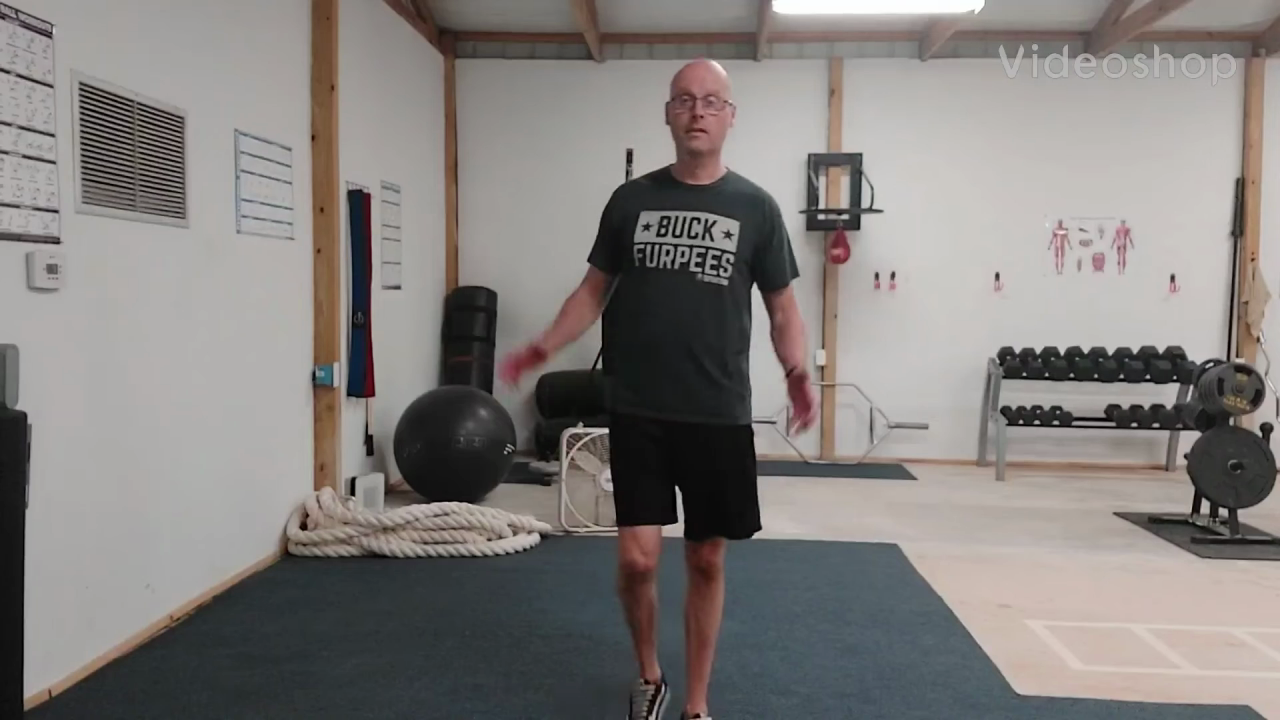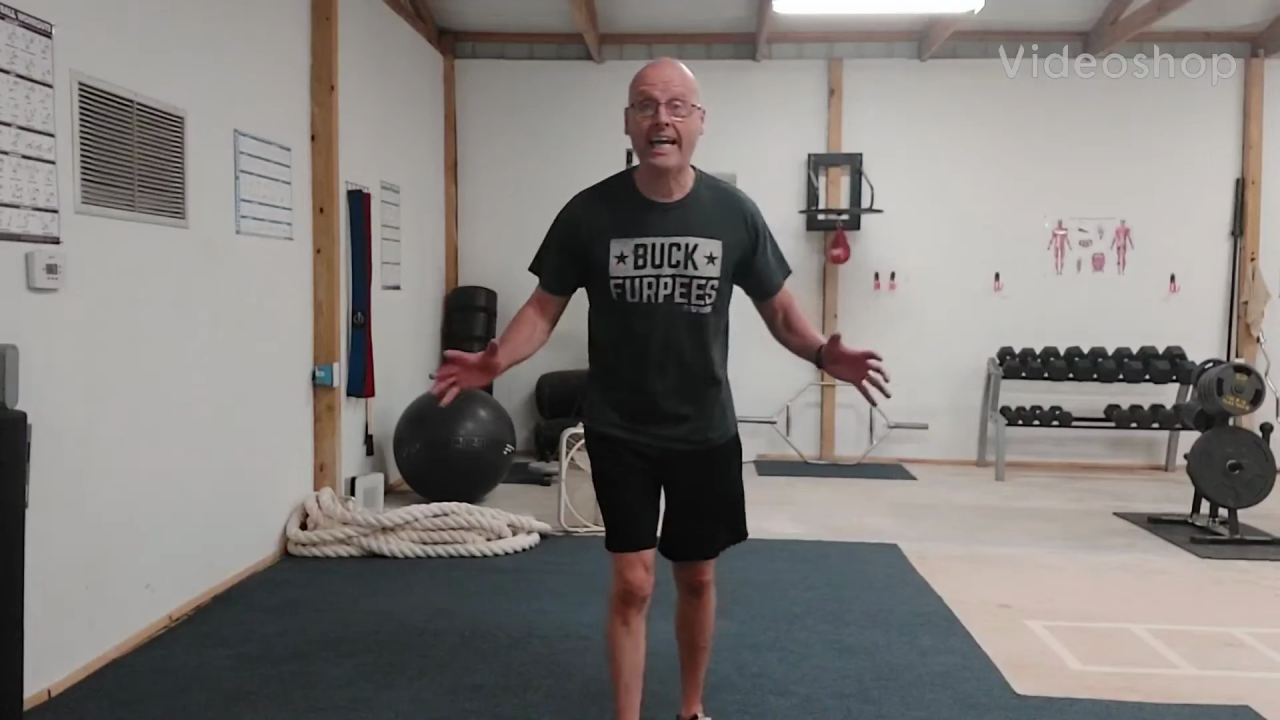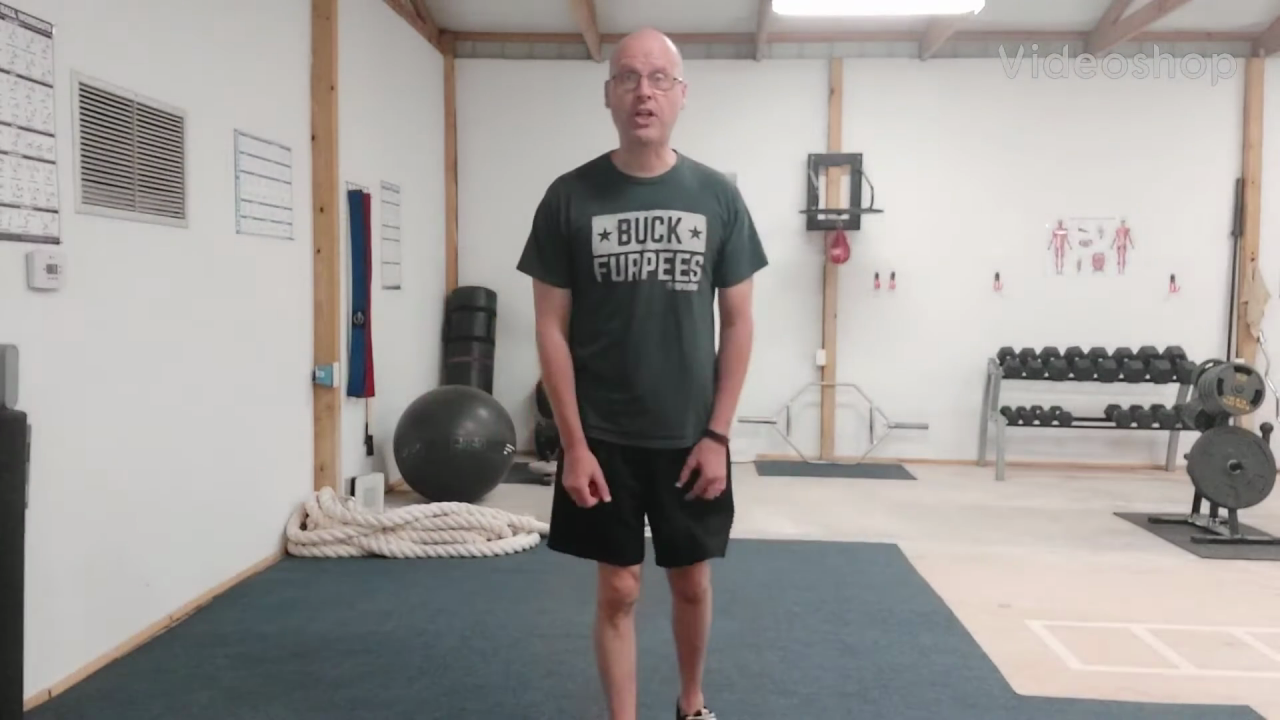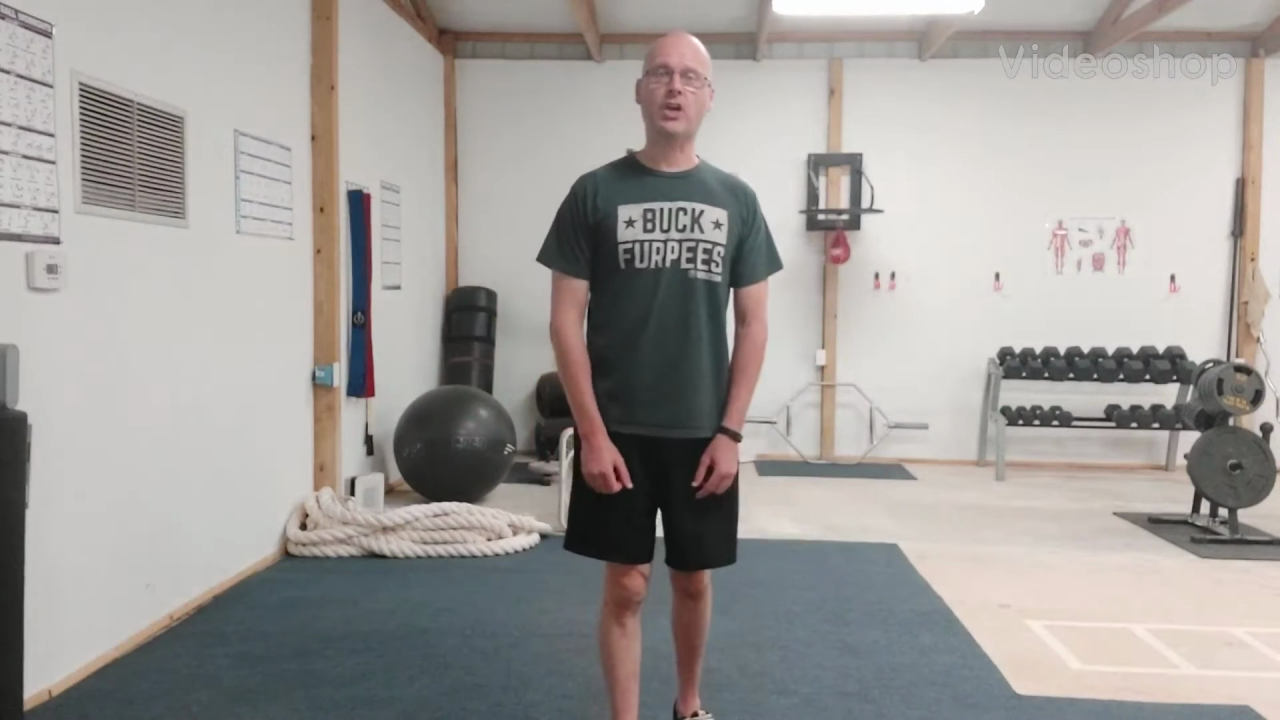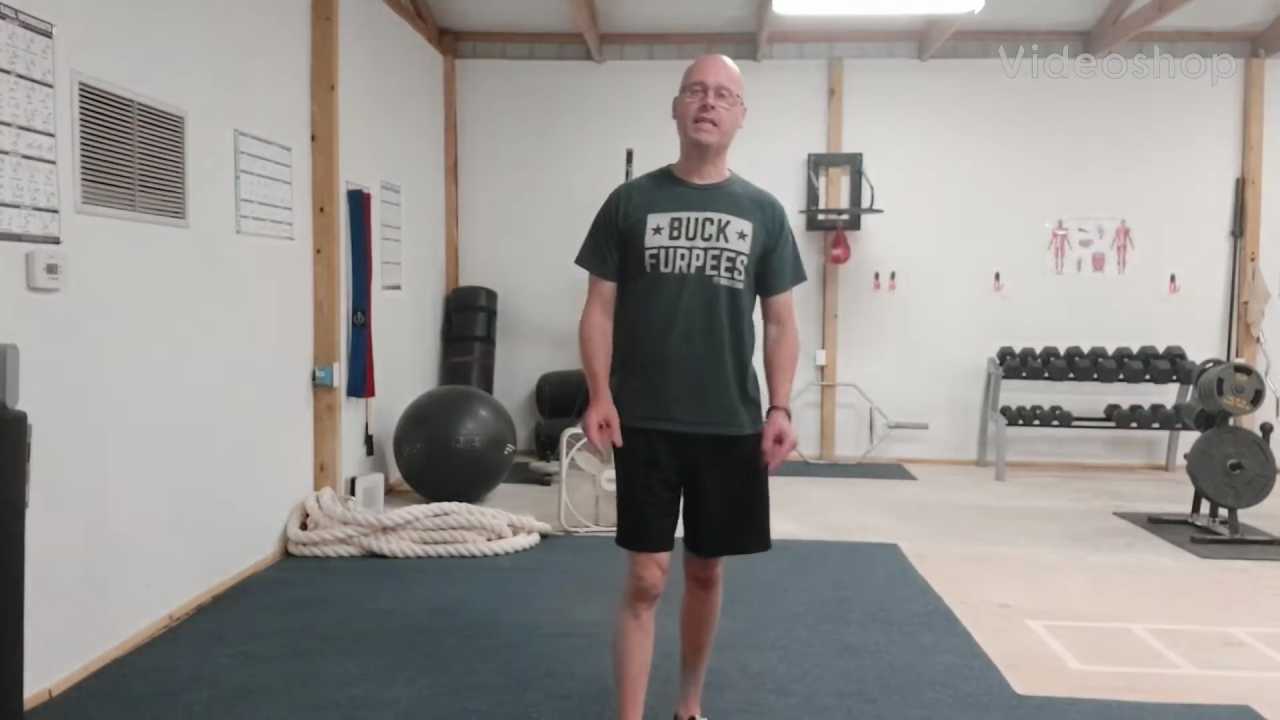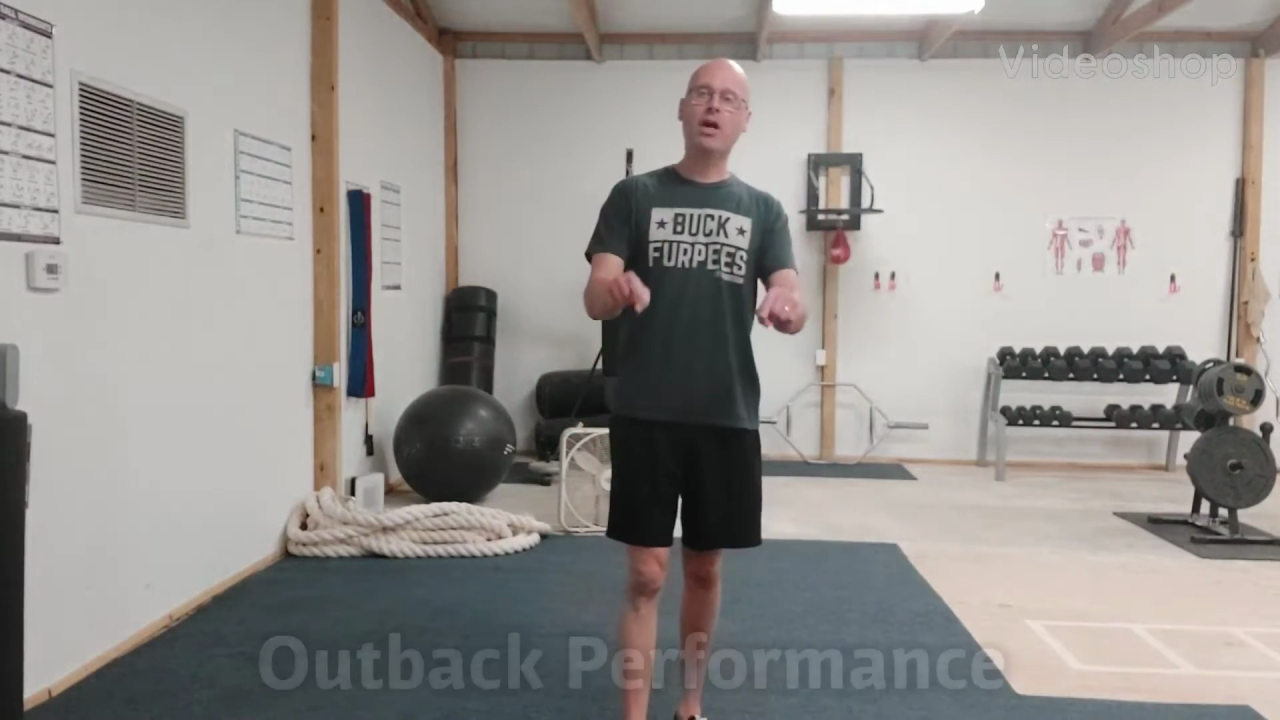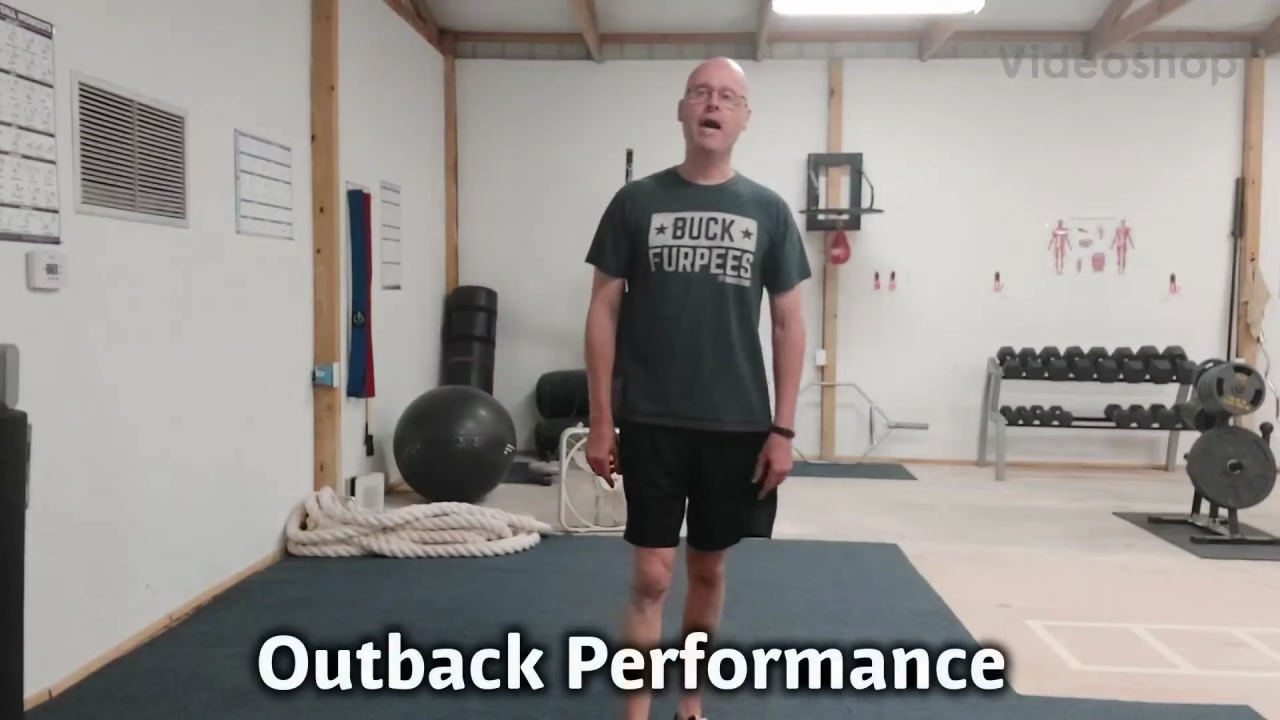
dt=0.7s
person 1, frame 1
left shoulder: (756, 207)
right shoulder: (631, 199)
left elbow: (784, 310)
right elbow: (594, 292)
left wrist: (796, 371)
right wrist: (546, 344)
left hip: (718, 416)
right hip: (638, 412)
left knee: (706, 562)
right knee: (637, 559)
person 1, frame 2
left shoulder: (734, 212)
right shoulder: (589, 213)
left elbow: (778, 308)
right elbow: (545, 305)
left wrist: (825, 352)
right wrist: (496, 359)
left hip: (706, 432)
right hip: (619, 432)
left knee: (697, 577)
right knee: (632, 584)
person 1, frame 3
left shoulder: (717, 195)
right shoulder: (569, 197)
left elbow: (737, 322)
right elbow: (552, 327)
left wrist: (717, 434)
right wrist: (574, 443)
left hip: (689, 436)
right hip: (603, 437)
left knee: (692, 581)
right knee: (618, 589)
person 1, frame 4
left shoulder: (736, 199)
right shoulder: (595, 192)
left elbow: (752, 323)
right elbow: (567, 319)
left wrist: (730, 431)
right wrist: (593, 432)
left hip: (702, 432)
right hip: (618, 431)
left knee: (693, 580)
right knee: (625, 586)
person 1, frame 5
left shoulder: (763, 211)
right shoulder: (630, 202)
left elbow: (781, 321)
right elbow: (600, 306)
left wrist: (780, 407)
right wrist: (599, 396)
left hip: (730, 425)
right hip: (646, 424)
left knee: (706, 572)
right knee: (645, 579)
person 1, frame 6
left shoulder: (763, 210)
right shoulder: (634, 195)
left elbow: (793, 309)
right elbow: (594, 301)
left wrist: (785, 307)
right wrist: (619, 288)
left hip: (728, 419)
right hip: (645, 416)
left knee: (704, 568)
right knee: (646, 574)
person 1, frame 7
left shoulder: (768, 210)
right shoulder: (635, 202)
left elbow: (788, 324)
right elbow: (603, 314)
left wrist: (783, 429)
right wrist: (599, 420)
left hip: (735, 424)
right hip: (651, 422)
left knee: (709, 569)
right knee: (651, 575)
